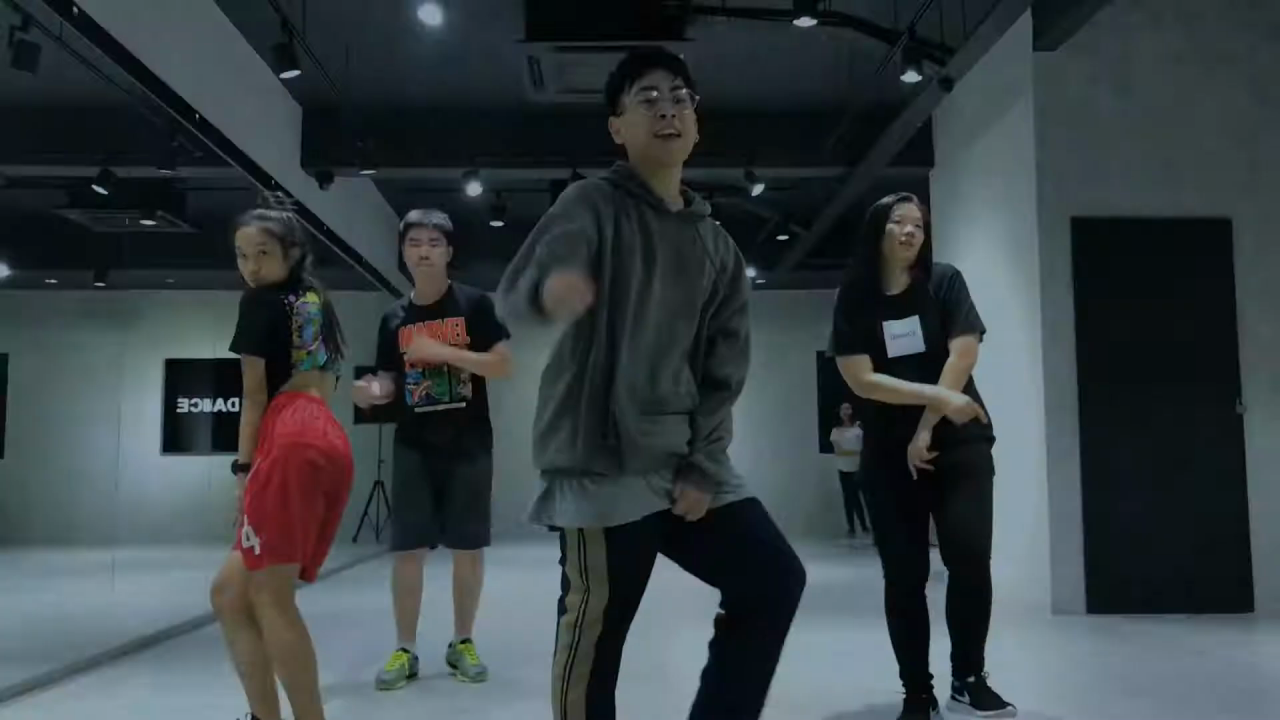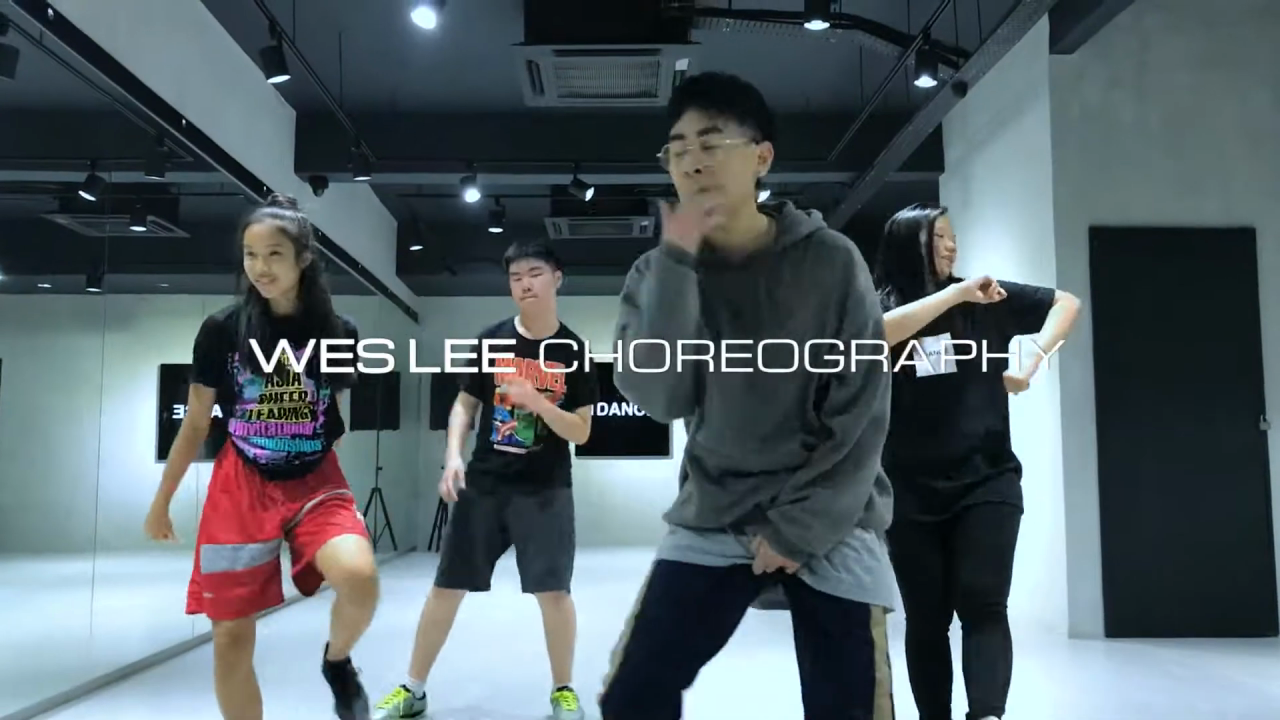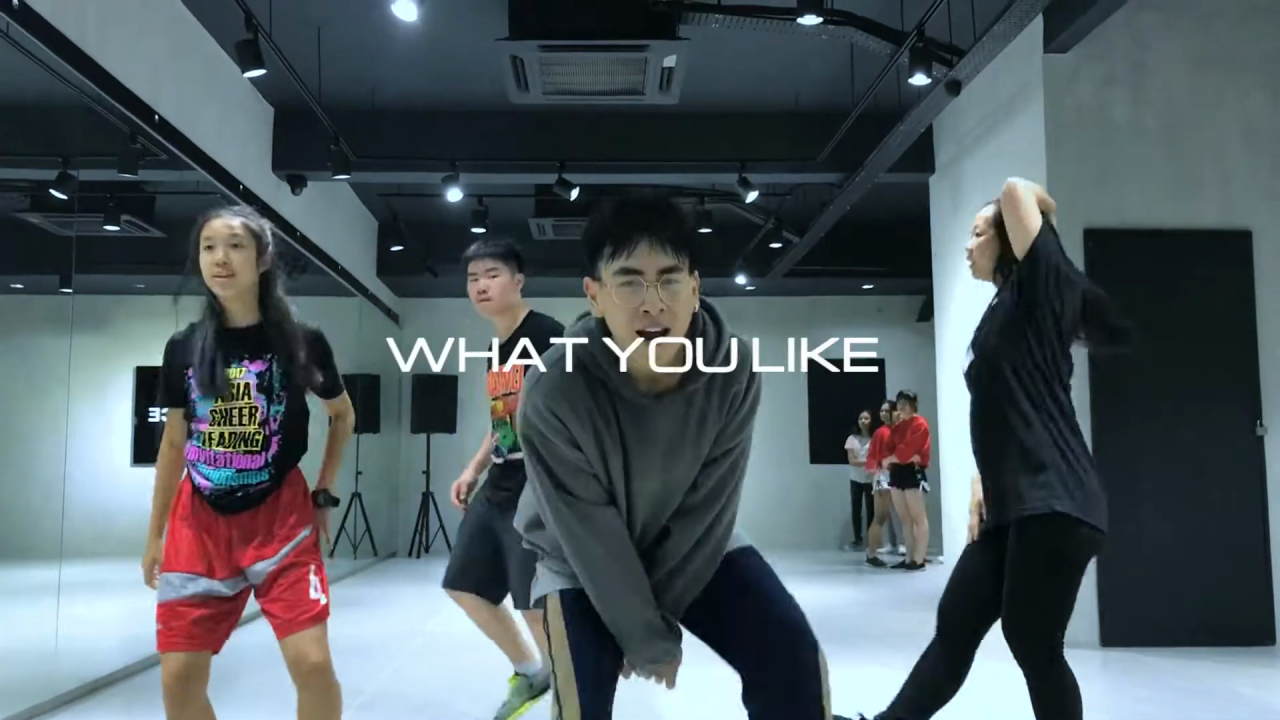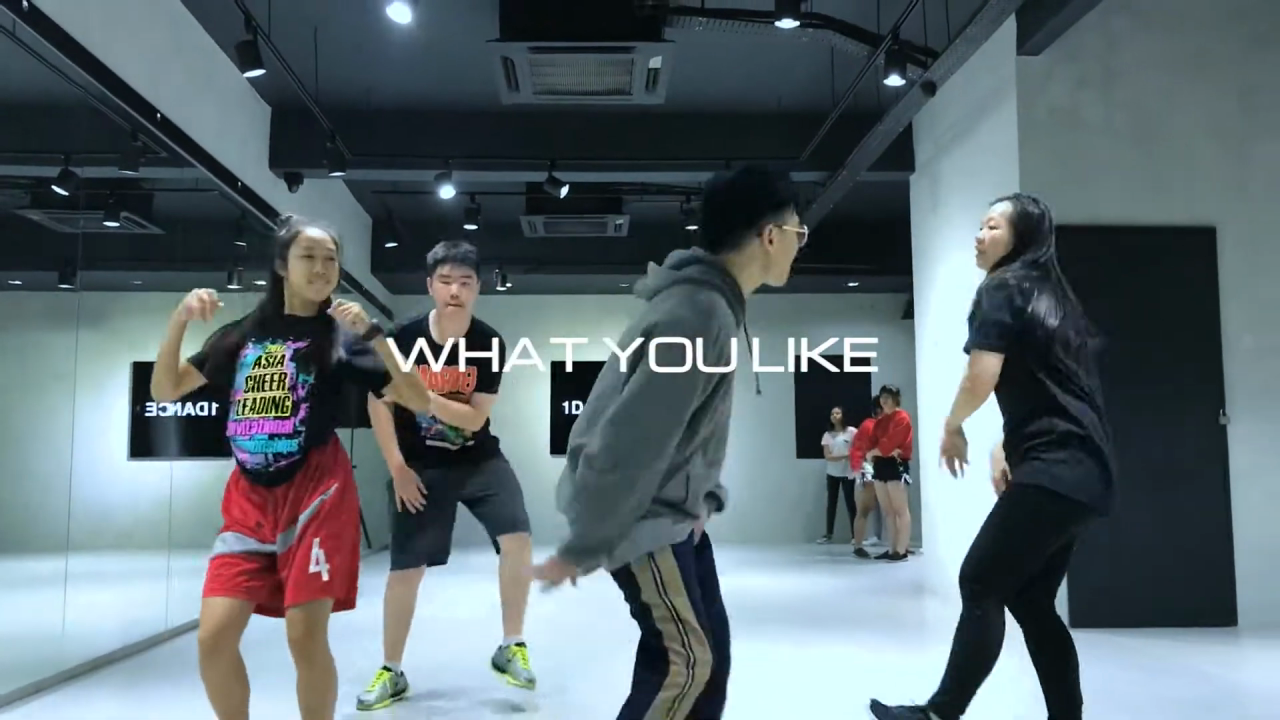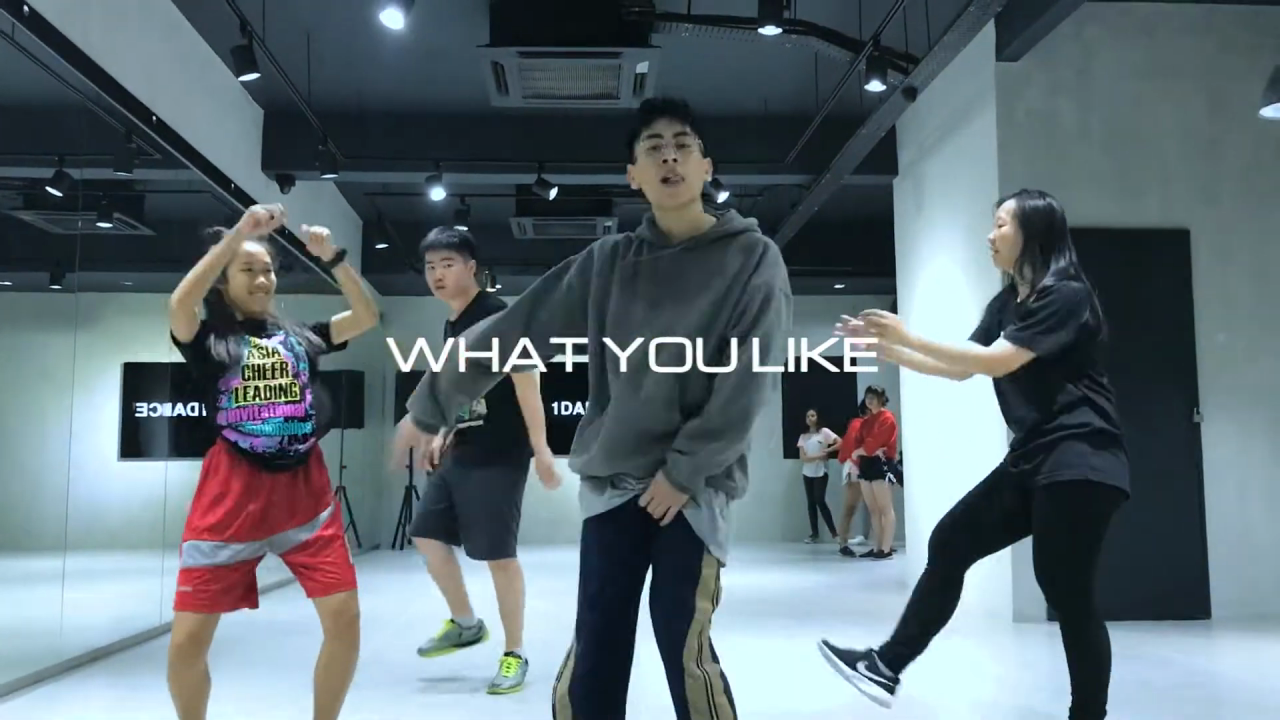
dt=0.7s
person 1, frame 1
left shoulder: (718, 247)
right shoulder: (594, 208)
left elbow: (726, 367)
right elbow: (519, 283)
left wrist: (704, 468)
right wrist: (545, 285)
left hip: (688, 467)
right hip: (600, 464)
left knee: (773, 576)
right knee: (592, 638)
person 1, frame 2
left shoulder: (831, 261)
right shoulder: (656, 274)
left elbow: (860, 411)
right elbow: (656, 393)
left wrist: (797, 526)
right wrist: (675, 260)
left hip: (829, 523)
right hip: (713, 522)
person 1, frame 3
left shoulder: (732, 375)
right shoulder: (554, 395)
left elbow: (706, 512)
right elbow: (592, 536)
left wrist: (653, 638)
right wrist: (650, 638)
left hip: (692, 545)
right hip: (584, 558)
left knee: (790, 653)
person 1, frame 4
left shoulder: (717, 305)
right shoulder: (698, 312)
right elbow: (632, 438)
left wrist: (704, 497)
right wrist: (586, 544)
left hip: (673, 507)
right hip: (633, 512)
left knee: (708, 642)
right knee: (686, 655)
person 1, frame 5
left shoulder: (753, 258)
right shoulder: (606, 260)
left elbow: (749, 382)
right elbow: (521, 326)
left wrist: (682, 470)
right wrist: (431, 403)
left hip: (695, 486)
right hip: (617, 484)
left knee: (683, 650)
right knee: (596, 650)
person 2, frame 1
left shoulder: (944, 282)
right shoulder: (853, 300)
left elbow: (963, 358)
right elbow: (861, 381)
left wrist: (925, 427)
right wrist: (934, 397)
left hip: (959, 444)
right hip: (889, 457)
left knee: (969, 557)
right knee: (904, 575)
person 2, frame 2
left shoulder: (987, 299)
right shoulder: (887, 309)
left elbow: (1068, 303)
right elbow: (881, 333)
left wrist: (1031, 359)
right wrist: (956, 291)
left hip: (987, 480)
right hip: (913, 491)
left knee: (981, 599)
right knee: (927, 617)
person 2, frame 3
left shoulder: (1034, 288)
right shoulder: (1006, 308)
left elbow: (1017, 190)
left wrist: (1038, 221)
right wrist: (984, 488)
left hip: (1053, 499)
right hip: (1012, 498)
left knee: (1030, 638)
right knee: (957, 618)
person 2, frame 4
left shoulder: (1001, 291)
right shoulder: (1043, 297)
left elbow: (982, 375)
left wrist: (952, 426)
right wrist: (1005, 446)
left hip: (1055, 470)
right hip: (1076, 471)
left knee: (980, 586)
right knee: (1031, 603)
person 2, frame 5
left shoulder: (1065, 296)
right shoulder: (1006, 301)
left elbow: (989, 362)
right elbow: (961, 366)
left wrist: (906, 337)
right wrist: (892, 343)
left hip: (1077, 461)
right hip: (1028, 460)
left knee: (1067, 592)
right knee: (948, 546)
right ankle: (885, 665)
person 3, frame 1
left shoulder: (263, 301)
right shoulder: (317, 302)
left elbow: (253, 392)
left wrist: (244, 465)
left hip: (291, 446)
right hip: (325, 443)
left knee: (270, 598)
right knee: (230, 595)
person 3, frame 2
left shoulder: (338, 332)
right shoulder: (222, 329)
right elbow: (196, 422)
left wrist: (343, 497)
right wrist: (161, 502)
left hip: (316, 483)
right hip: (241, 487)
left knee: (359, 576)
right knee: (231, 640)
left ankle: (337, 659)
person 3, frame 3
left shoulder: (300, 342)
right shoulder: (185, 346)
left elbow: (343, 415)
right elbow: (172, 443)
left wrist: (323, 496)
right wrist: (154, 538)
left hip: (280, 514)
right hip: (200, 518)
left knee: (313, 667)
right knee: (180, 678)
person 3, frame 4
left shoulder: (340, 339)
right shoulder: (243, 333)
left elbow: (418, 398)
right elbow: (163, 390)
left wrist: (372, 333)
right wrist: (179, 318)
left hip: (318, 488)
right hip: (249, 494)
left knee: (306, 635)
right knee: (214, 635)
person 3, frame 5
left shoulder: (300, 332)
right shoulder: (202, 336)
left elbow: (367, 317)
right elbow: (180, 305)
left wrist: (332, 256)
right wrist: (236, 234)
left hip: (303, 482)
right hip: (230, 487)
left knee: (344, 618)
right knee: (186, 641)
person 4, frame 1
left shoulder: (474, 303)
right shoulder: (393, 317)
left elbow: (503, 363)
right elbow: (387, 380)
left wrist: (449, 353)
right wrist: (368, 391)
left hip: (468, 446)
right hip: (413, 446)
left knee: (469, 547)
right knee: (408, 548)
left ankle: (463, 640)
right ankle: (405, 651)
person 4, frame 2
left shoulder: (572, 350)
right shoulder: (490, 339)
left elbow: (579, 430)
right elbow: (464, 405)
left wrist: (537, 402)
right wrist: (453, 458)
left hip: (545, 488)
right hip: (484, 485)
left knee: (554, 590)
right knee: (448, 586)
person 4, frame 3
left shoulder: (547, 335)
right shoulder: (495, 348)
right wrist: (473, 471)
right hip: (497, 490)
left knee: (533, 602)
right knee: (461, 586)
right ankle: (530, 671)
person 4, frame 4
left shoulder: (490, 344)
right shoulder: (404, 338)
left elbow: (475, 419)
right elbow: (379, 405)
left wrist: (423, 395)
right wrist: (398, 468)
left hip: (480, 462)
right hip: (421, 468)
left knee: (517, 537)
right knee: (405, 570)
left ankle: (512, 645)
right ankle: (391, 671)
person 4, frame 5
left shoulder: (491, 312)
right shoulder: (452, 323)
left elbow: (523, 378)
left wrist: (539, 447)
right wrist: (443, 434)
left hip: (499, 455)
right hip: (461, 453)
left knee: (497, 553)
right knee: (428, 534)
left ankle: (516, 654)
right ankle: (464, 621)
